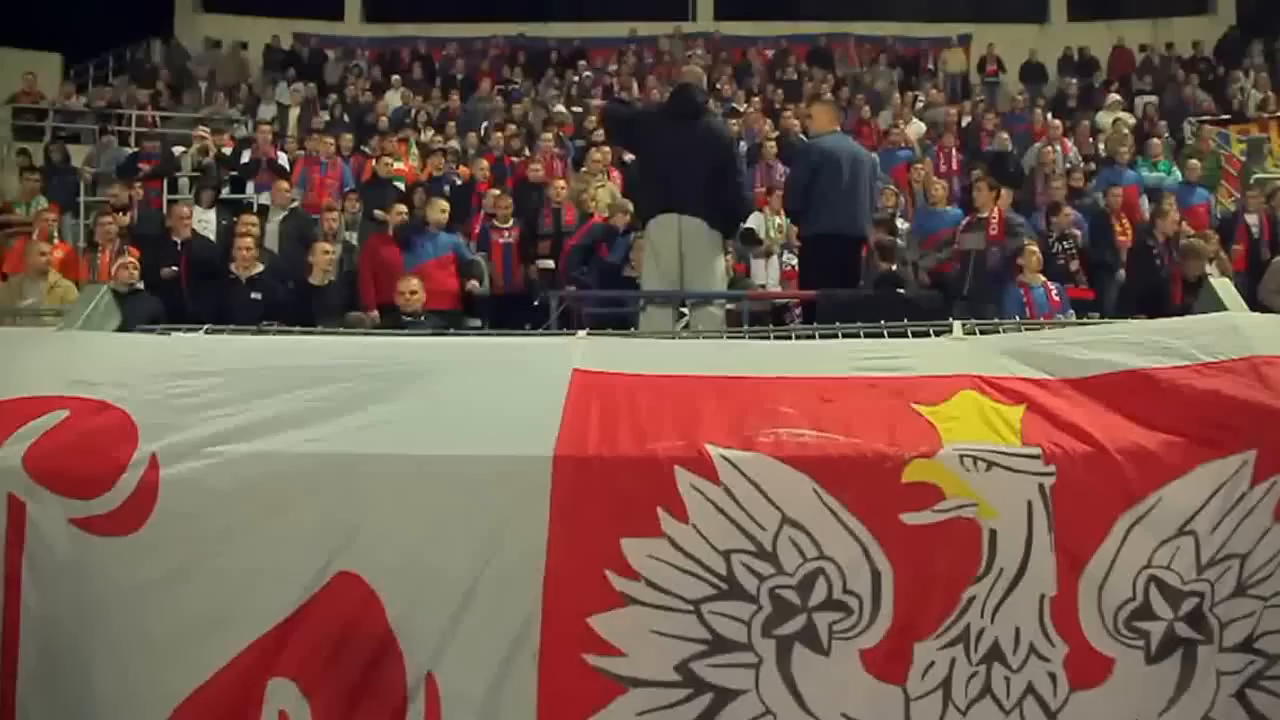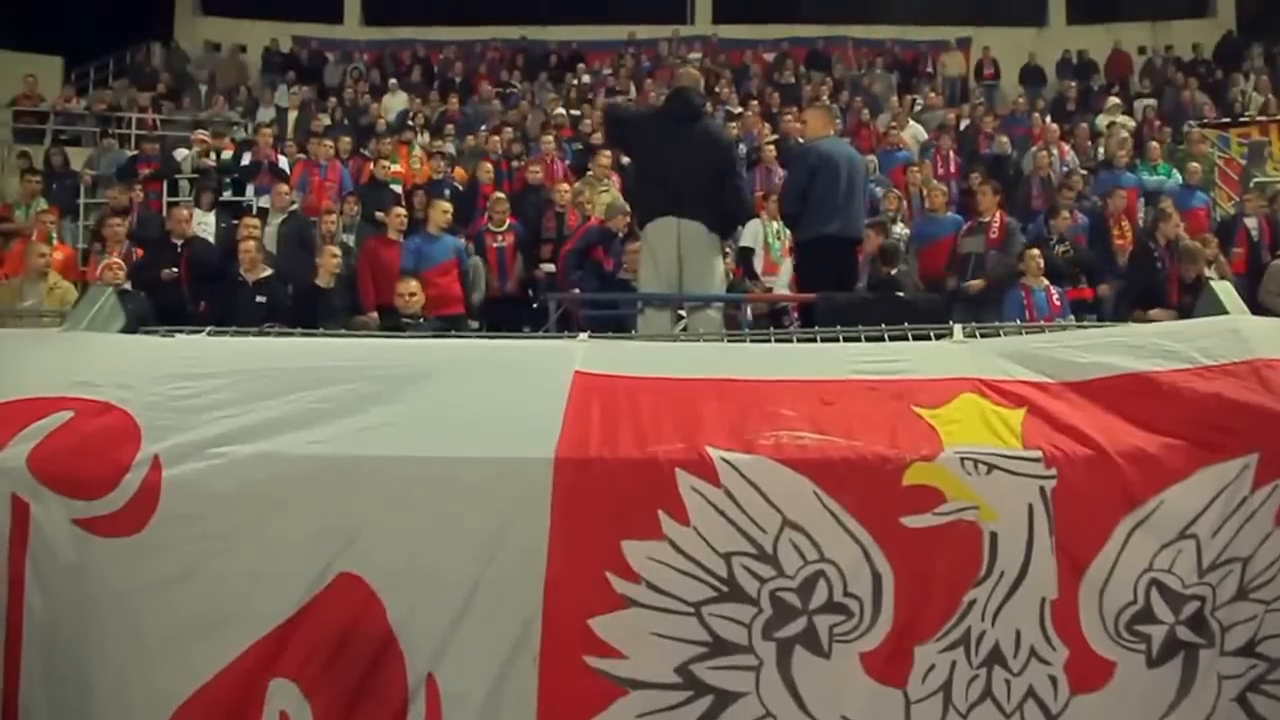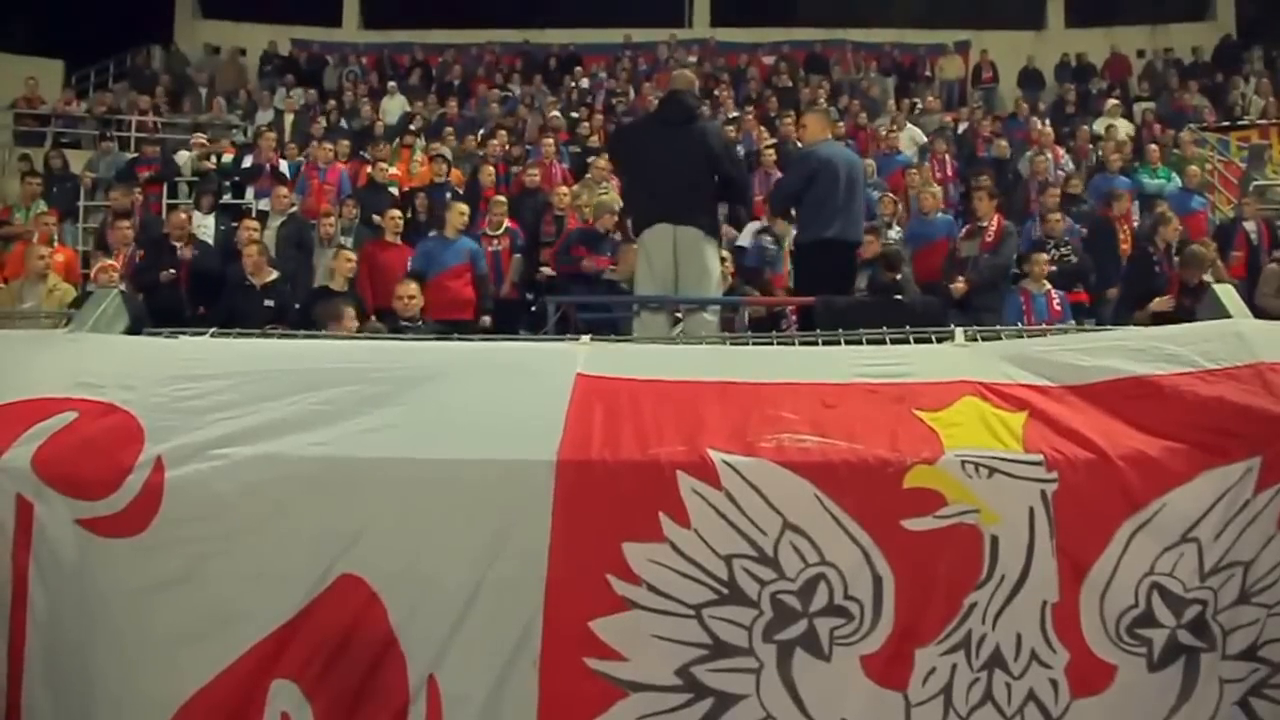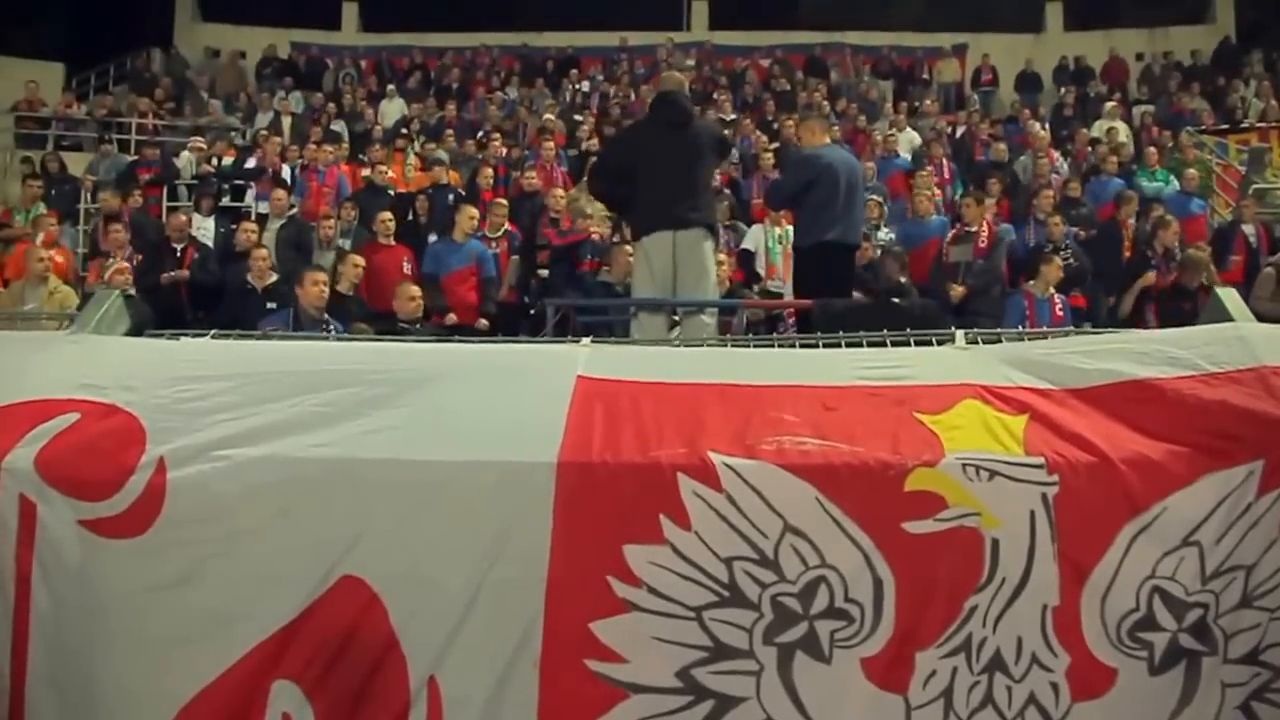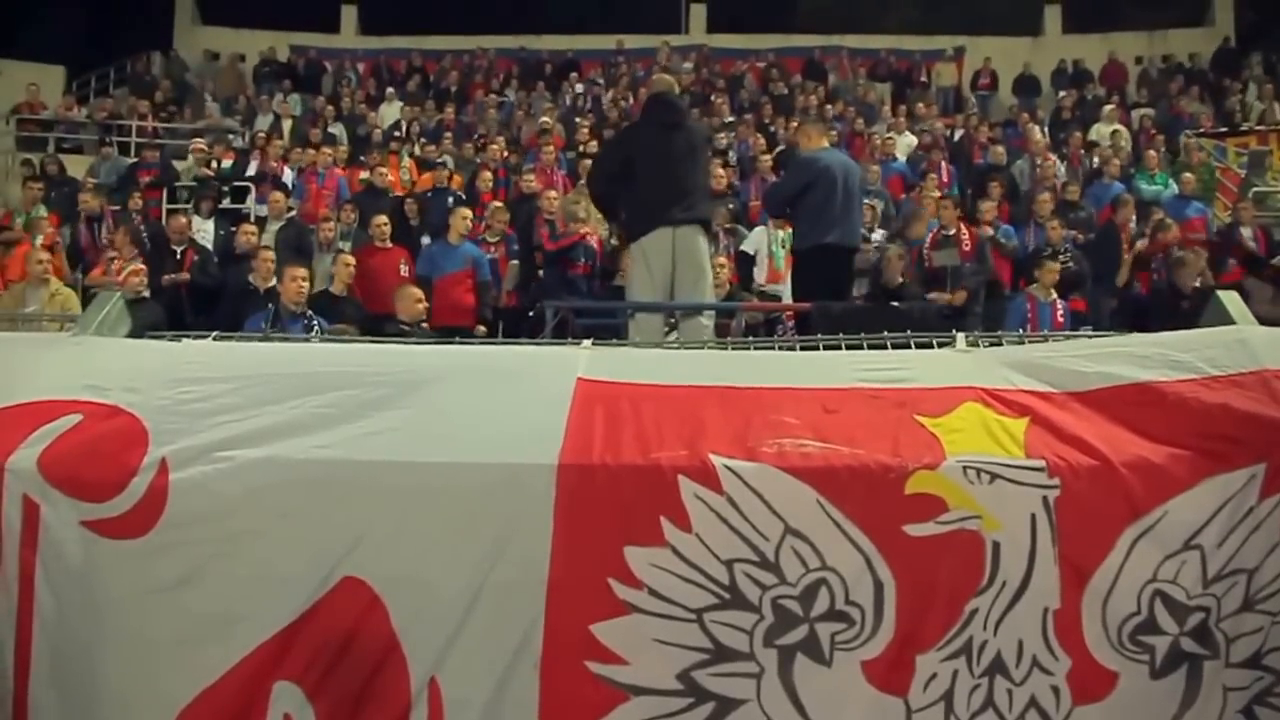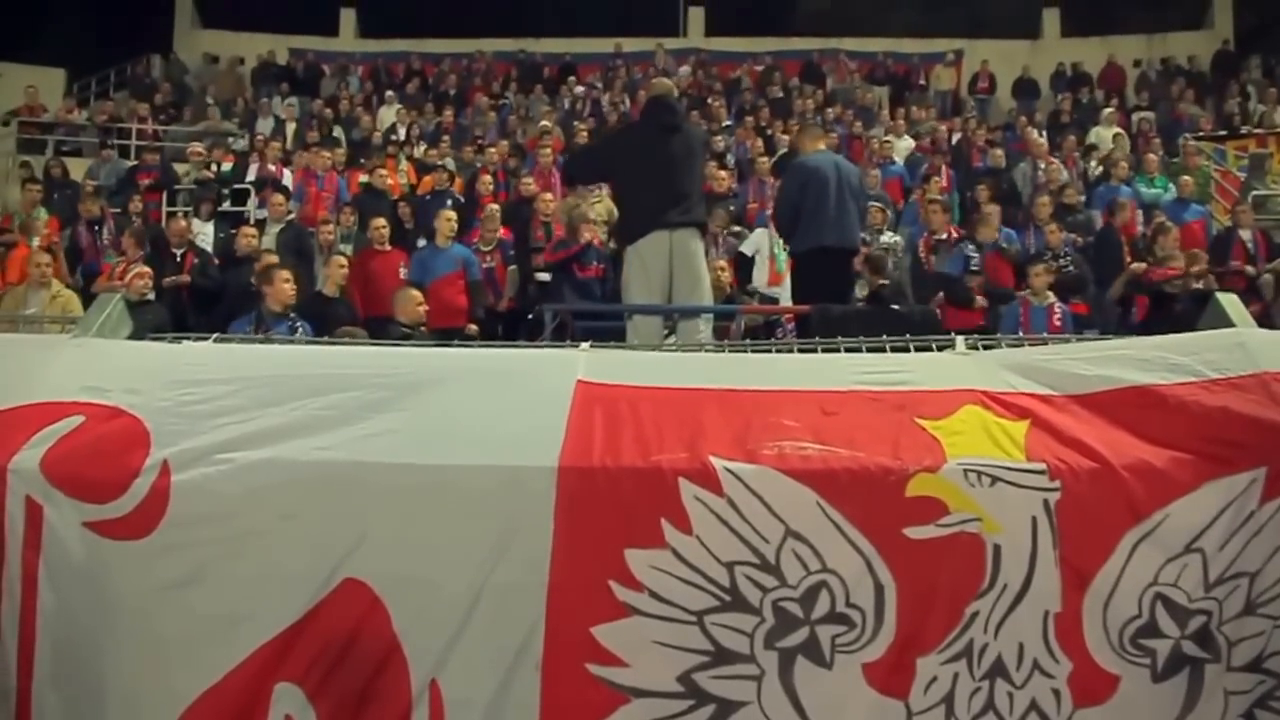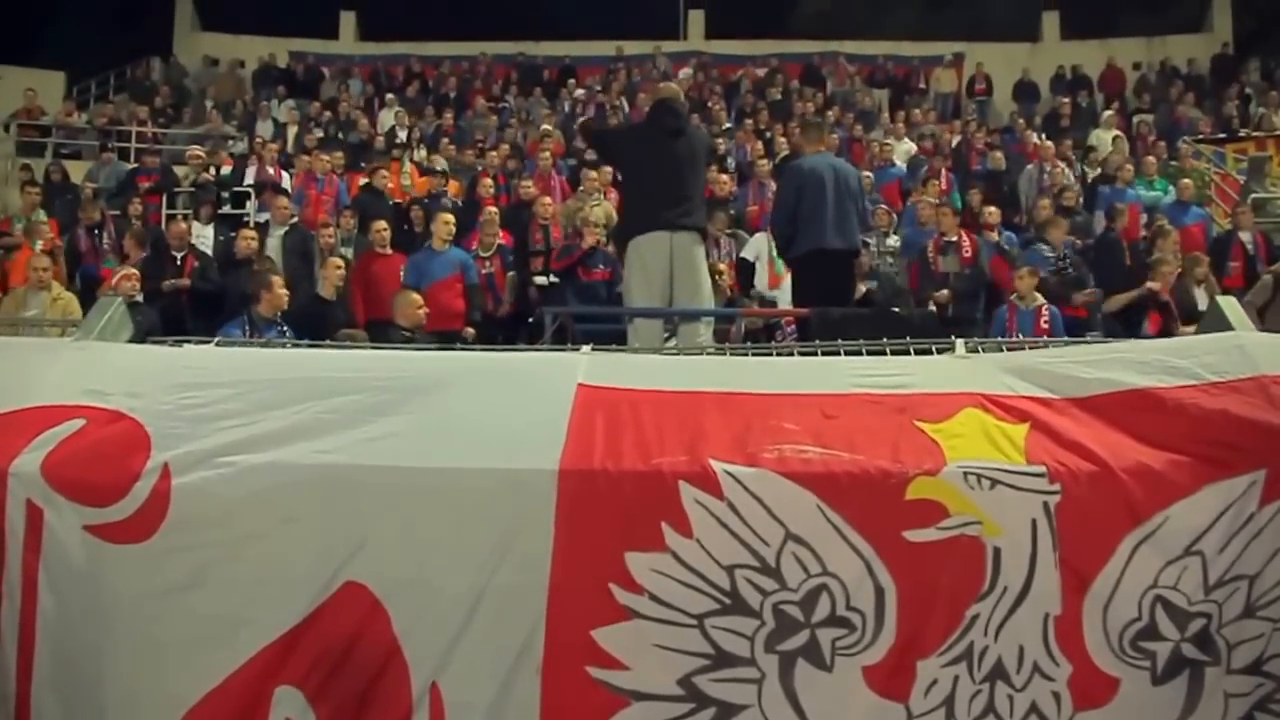
dt=0.4s
person 1, frame 1
left shoulder: (649, 121)
right shoulder: (718, 129)
left elbow: (618, 118)
right elbow: (734, 183)
left wrist: (604, 109)
right wrist: (735, 219)
left hip: (659, 219)
right hip: (706, 222)
left knee: (656, 300)
right knee: (706, 300)
person 1, frame 2
left shoulder: (643, 124)
right shoulder: (715, 133)
left elbow: (616, 121)
right elbow: (733, 187)
left wrist: (608, 108)
right wrist: (729, 225)
left hip: (657, 222)
right hip: (702, 224)
left knee: (655, 302)
right knee: (706, 303)
person 1, frame 3
left shoulder: (637, 131)
right shoulder: (711, 133)
left elbow: (617, 157)
right elbow: (738, 181)
right wrist: (716, 194)
left hip: (653, 226)
right hip: (698, 226)
left knee: (651, 307)
right knee: (703, 307)
person 1, frame 4
left shoulder: (634, 135)
right shoulder: (708, 133)
left elbow: (600, 181)
right elbow: (724, 154)
left wrist: (628, 210)
left hip: (651, 228)
right hip: (695, 228)
left knee: (649, 309)
right knee: (699, 308)
person 1, frame 5
left shoulder: (631, 136)
right shoulder: (699, 133)
left elbow: (599, 179)
left wrist: (614, 215)
left hip: (648, 228)
right hip: (691, 228)
left knee: (646, 310)
right knee: (697, 309)
person 1, frame 6
left shoulder: (625, 137)
right shoulder: (696, 136)
left elbow: (577, 166)
left wrist: (574, 179)
left hip: (643, 231)
right hip: (688, 230)
left knee: (644, 312)
person 1, frame 7
left shoulder: (631, 136)
right shoulder: (699, 139)
left elbow: (597, 136)
left wrist: (585, 125)
left hip: (644, 233)
right hip: (688, 232)
right knee: (696, 313)
person 2, frame 1
left shoulder: (813, 149)
right shoulder: (864, 154)
left elbow: (793, 195)
right elbow: (872, 197)
left wrist: (800, 221)
left hip: (820, 236)
right hip: (855, 235)
left knee: (817, 306)
person 2, frame 2
left shoulder: (809, 151)
right shoulder: (856, 156)
left elbow: (789, 198)
right elbow: (863, 201)
left wrist: (796, 226)
left hip: (817, 239)
right hip: (850, 238)
left knee: (814, 308)
person 2, frame 3
left shoulder: (809, 156)
right shoulder: (854, 159)
left elbow: (778, 198)
left wrist: (788, 212)
left hip: (816, 242)
right hip: (849, 240)
left knee: (812, 312)
person 2, frame 4
left shoulder: (809, 159)
right shoulder: (854, 162)
left elbow: (774, 197)
left wrist: (792, 204)
left hip: (815, 246)
right hip: (848, 244)
left knee: (811, 315)
person 2, frame 5
left shoulder: (807, 162)
right shoulder: (852, 166)
left elbow: (773, 200)
left wrist: (789, 214)
left hip: (813, 248)
right hip: (846, 246)
left knee: (809, 317)
person 2, frame 6
left shoulder: (801, 166)
right shoulder: (851, 169)
left elbow: (783, 213)
right elbow: (860, 210)
left wrist: (793, 239)
left hip: (812, 251)
right hip: (846, 250)
left knee: (810, 320)
person 2, frame 7
left shoulder: (797, 170)
right shoulder: (850, 171)
left elbow: (781, 219)
right elbow: (863, 217)
left wrist: (786, 251)
left hip: (811, 255)
right hip: (846, 255)
left knee: (810, 323)
